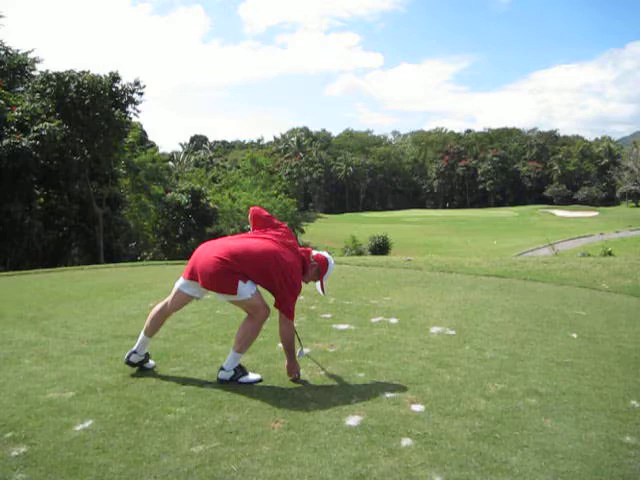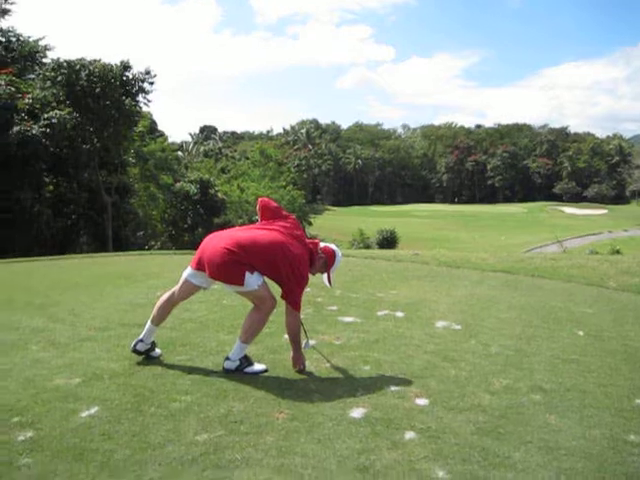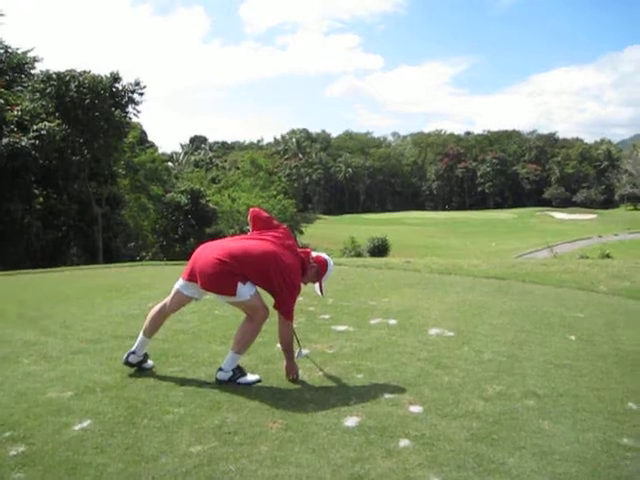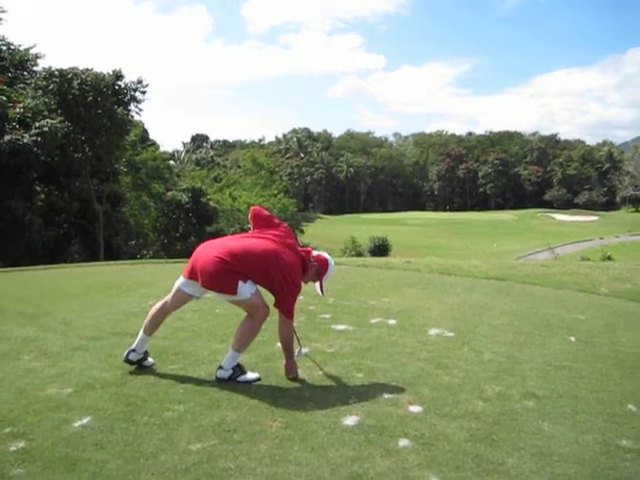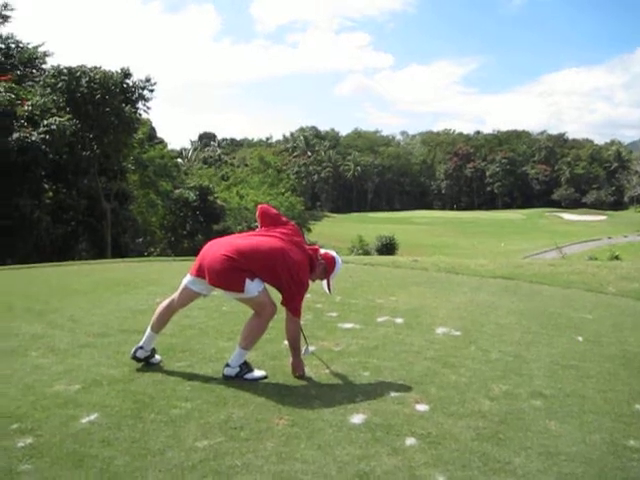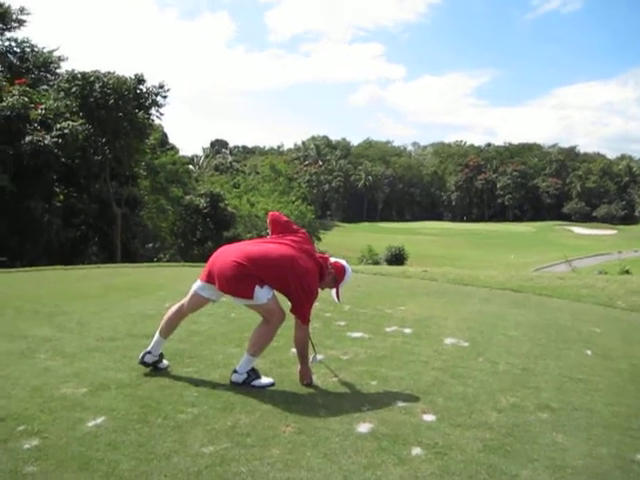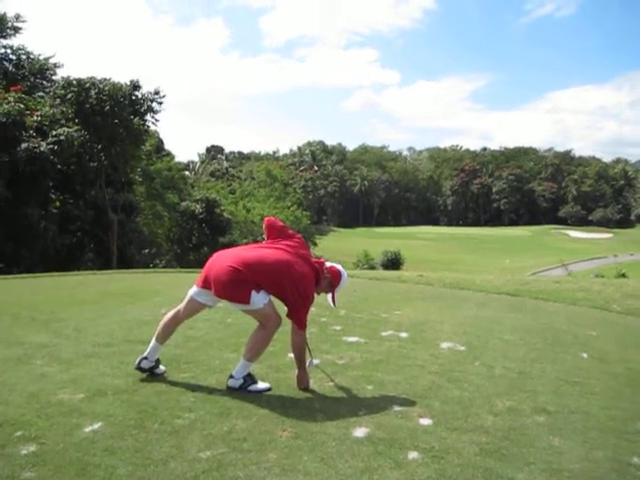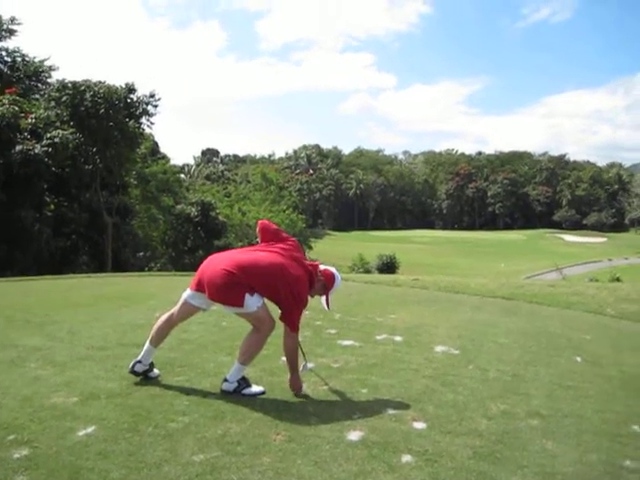
dt=0.3s
person 1, frame 1
left shoulder: (284, 233)
right shoulder: (293, 276)
left elbow: (254, 211)
right elbow: (286, 321)
right wrist: (291, 360)
left hip: (204, 251)
right hip: (221, 267)
left knee: (170, 305)
right knee: (260, 312)
left ankle: (137, 353)
right ankle: (229, 370)
person 1, frame 2
left shoulder: (292, 225)
right shoulder: (299, 267)
left elbow: (262, 202)
right elbow: (292, 312)
right wrist: (297, 352)
left hip: (212, 241)
right hip: (228, 258)
left knee: (177, 294)
right knee: (266, 303)
left ankle: (143, 342)
right ankle: (235, 360)
person 1, frame 3
left shoulder: (284, 235)
right shoulder: (292, 276)
left elbow: (253, 212)
right elbow: (285, 322)
right wrist: (290, 361)
left hip: (204, 252)
right hip: (220, 268)
left knee: (169, 305)
right knee: (259, 313)
left ankle: (136, 354)
right ankle: (228, 371)
person 1, frame 4
left shoulder: (284, 233)
right shoulder: (292, 275)
left elbow: (254, 211)
right elbow: (286, 320)
right wrist: (289, 360)
left hip: (205, 250)
right hip: (221, 267)
left knee: (169, 303)
right knee: (259, 311)
left ankle: (136, 351)
right ankle: (228, 369)
person 1, frame 5
left shoulder: (292, 232)
right shoulder: (300, 273)
left elbow: (262, 209)
right elbow: (293, 318)
right wrist: (296, 358)
left hip: (212, 249)
right hip: (228, 265)
left knee: (177, 301)
right knee: (266, 309)
left ankle: (143, 349)
right ankle: (235, 366)
person 1, frame 6
left shoulder: (303, 239)
right shoulder: (309, 281)
left elbow: (273, 216)
right elbow: (301, 326)
right wrist: (304, 366)
left hip: (222, 255)
right hip: (238, 271)
left knee: (186, 306)
right knee: (275, 316)
left ankle: (151, 354)
right ankle: (242, 373)
person 1, frame 7
left shoulder: (298, 244)
right shoulder: (305, 285)
left elbow: (269, 222)
right elbow: (298, 331)
right wrist: (302, 370)
left hip: (218, 261)
right hip: (234, 276)
left knee: (182, 312)
right knee: (271, 321)
left ankle: (148, 359)
right ankle: (239, 378)
person 1, frame 8
left shoulder: (292, 247)
right shoulder: (299, 288)
left elbow: (262, 225)
right elbow: (290, 334)
right wrist: (294, 375)
left hip: (211, 264)
right hip: (228, 279)
left knee: (176, 315)
right knee: (265, 324)
left ankle: (142, 363)
right ankle: (233, 381)
